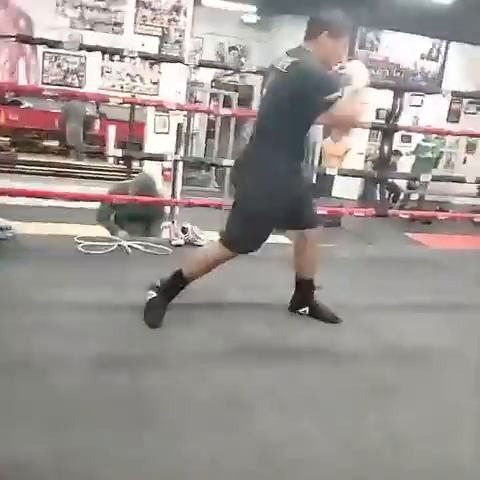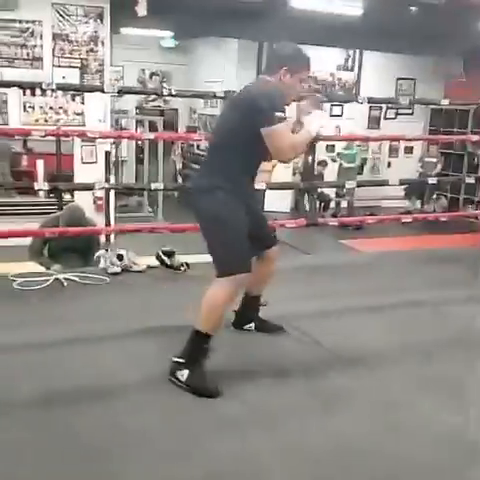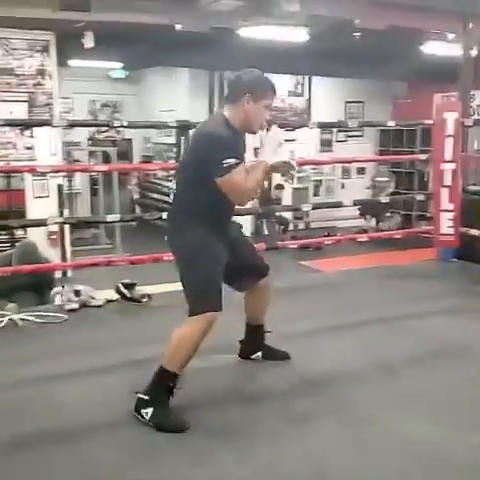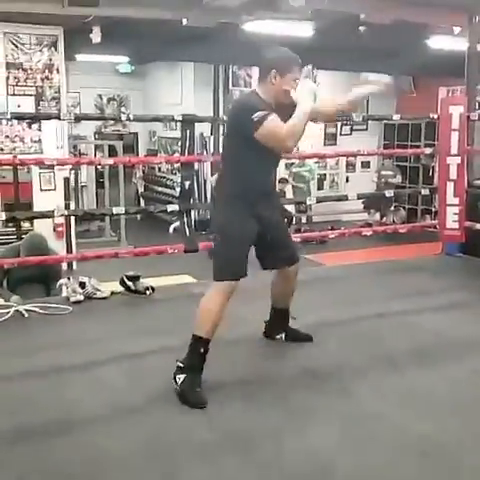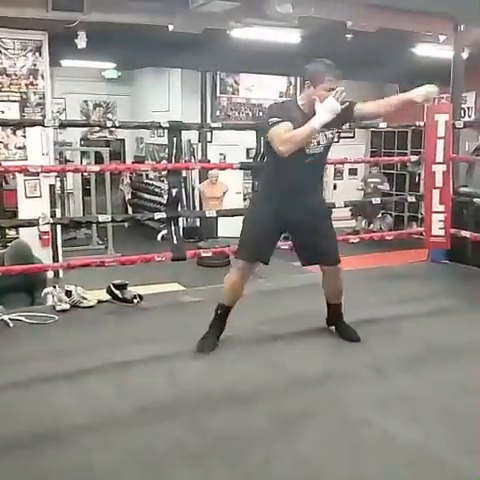
dt=0.4s
person 1, frame 1
left shoulder: (296, 61)
right shoulder: (312, 73)
right elbow: (346, 121)
left hip: (283, 170)
right hip: (265, 174)
left knee: (308, 230)
right knee: (233, 245)
left ankle: (304, 300)
right ankle: (163, 292)
person 1, frame 2
left shoulder: (262, 95)
right shoulder: (263, 96)
left elbow: (268, 148)
right elbow: (284, 152)
left wrist: (298, 129)
right wrist: (311, 127)
left hip: (236, 190)
right hip: (216, 194)
left knee: (266, 250)
right knee: (234, 276)
left ankle: (247, 317)
right ankle: (187, 361)
person 1, frame 3
left shoulder: (231, 132)
right shoulder: (217, 137)
right elbow: (241, 193)
left wrist: (272, 165)
right wrist: (267, 154)
left hip: (219, 228)
right hip: (195, 233)
left knee: (259, 281)
right knee: (205, 315)
left ankle: (254, 346)
right ankle: (152, 399)
person 1, frame 4
left shoulder: (278, 103)
right shoulder: (249, 105)
left elbow: (322, 111)
right elbow: (284, 142)
left wrist: (364, 92)
right wrist: (306, 101)
left hip: (263, 203)
right hip: (233, 207)
left knee: (289, 268)
right knee: (226, 284)
left ankle: (278, 327)
right ankle: (189, 368)
person 1, frame 5
left shoulder: (339, 111)
right shoulder: (279, 111)
left elbow: (380, 108)
right elbow: (284, 146)
left wrist: (413, 95)
right wrist: (321, 117)
left hip: (310, 203)
right hip: (270, 200)
left knee: (332, 265)
right knee: (244, 264)
left ankle: (336, 319)
right ankle: (217, 326)
